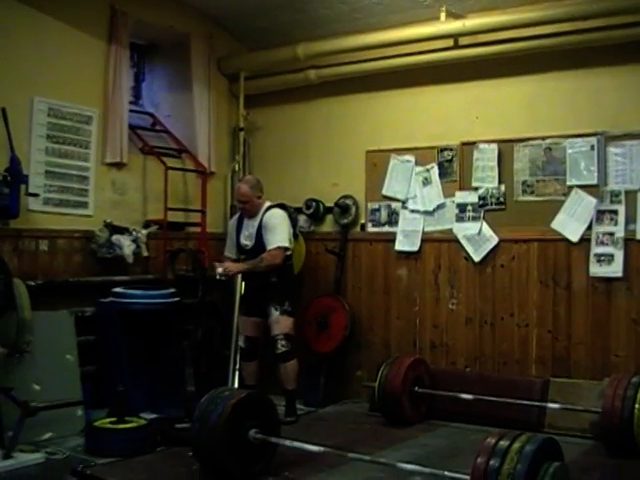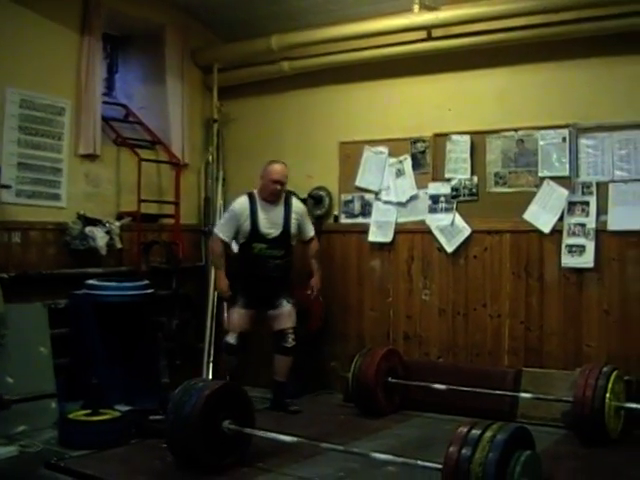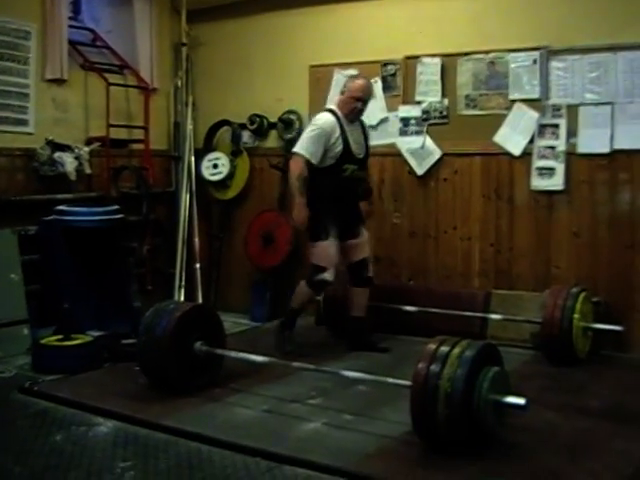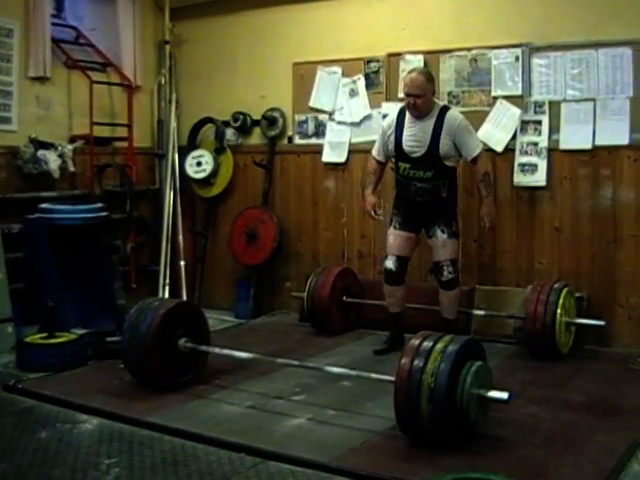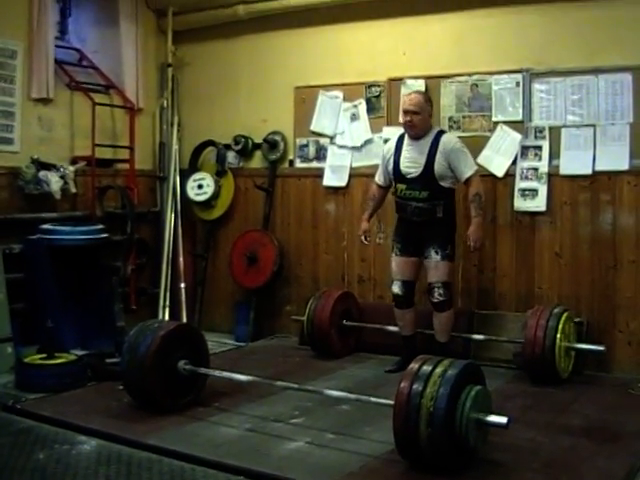
dt=1s
person 1, frame 1
left shoulder: (275, 216)
right shoulder: (236, 221)
left elbow: (275, 257)
right elbow: (231, 257)
left wrist: (241, 267)
right wrist: (225, 267)
left hip: (277, 289)
right hip: (252, 289)
left knee: (283, 346)
right knee: (247, 346)
left ankle: (290, 405)
person 1, frame 2
left shoulder: (295, 206)
right shoulder: (242, 205)
left elbow: (311, 241)
right elbow: (218, 242)
left wrist: (316, 274)
right wrist: (220, 275)
left hip: (280, 283)
right hip: (246, 283)
left knee: (286, 339)
right knee: (233, 338)
left ankle: (279, 395)
person 1, frame 3
left shoulder: (360, 125)
right shoulder: (325, 123)
right elbow: (298, 162)
left wrist: (367, 198)
right wrist: (299, 203)
left hip: (350, 208)
right hip: (323, 210)
left knee: (363, 270)
right knee: (323, 275)
left ankle: (359, 334)
right ankle: (286, 325)
person 1, frame 4
left shoulder: (452, 121)
right shoulder: (393, 121)
left elbow: (479, 159)
right elbow: (377, 159)
left wrist: (487, 199)
right wrist: (369, 192)
left hip: (440, 207)
right hip: (404, 205)
left knee: (446, 271)
right knee: (392, 267)
right ankle: (395, 333)
person 1, frame 5
left shoulder: (448, 144)
right shoulder: (393, 146)
left elbow: (473, 182)
right elbow: (380, 186)
left wrist: (476, 221)
right wrist: (366, 218)
left hip: (438, 228)
right hip: (405, 227)
left knee: (439, 293)
right knee: (400, 292)
left ankle: (441, 356)
right ankle: (408, 352)
